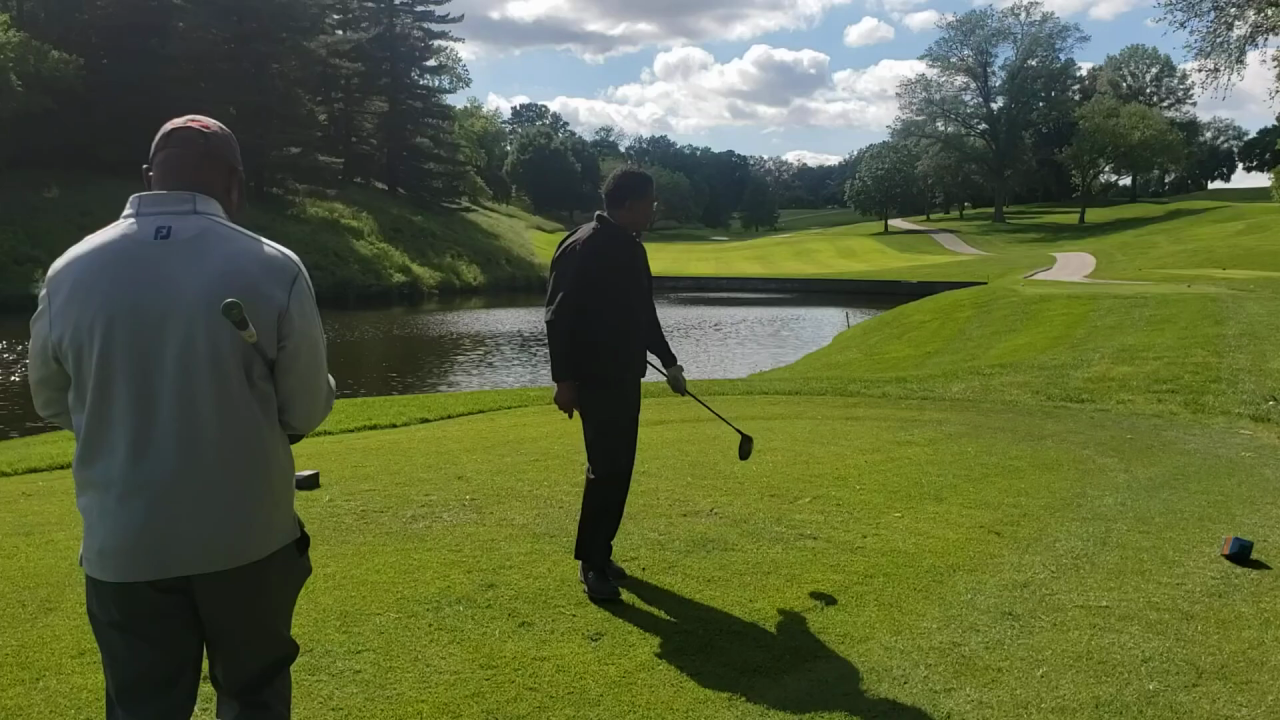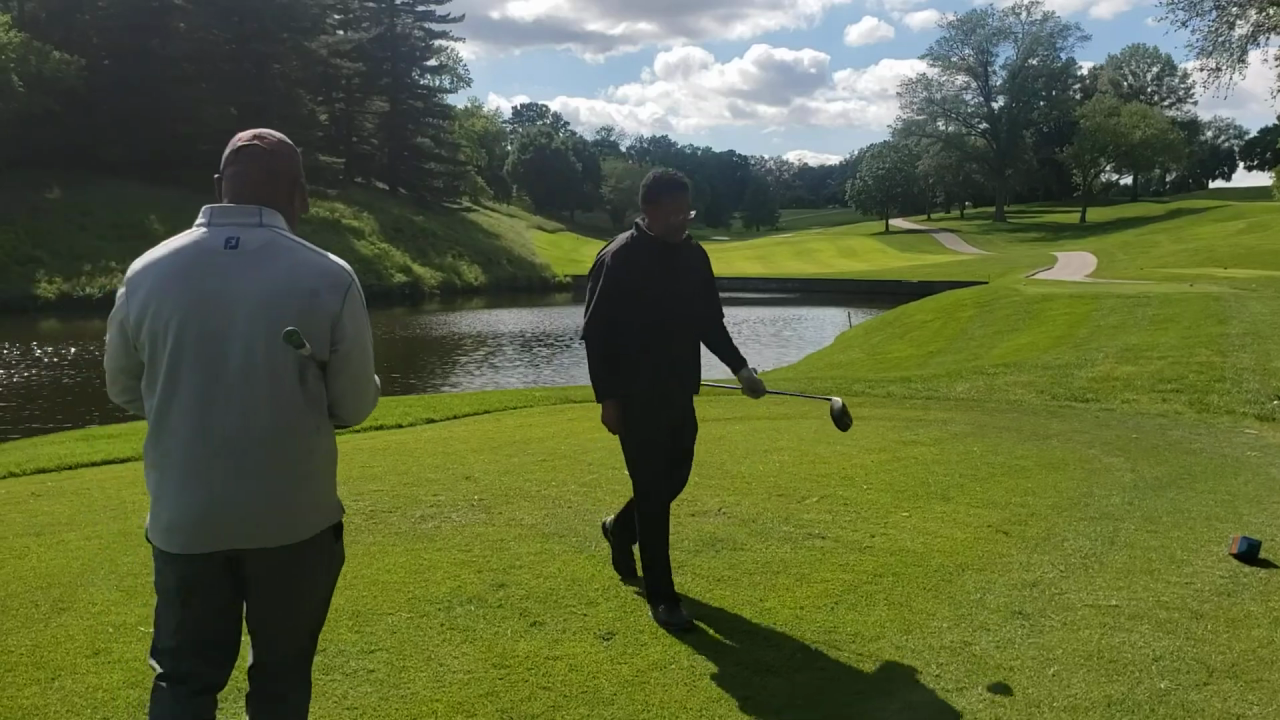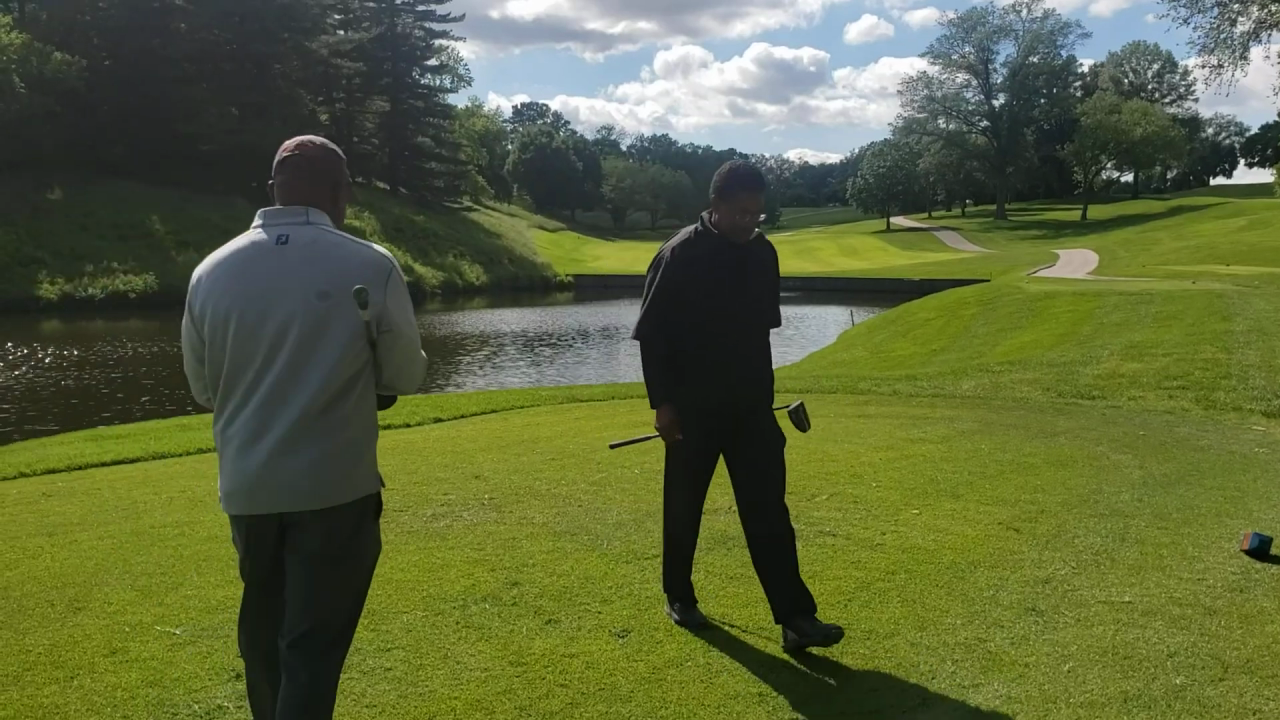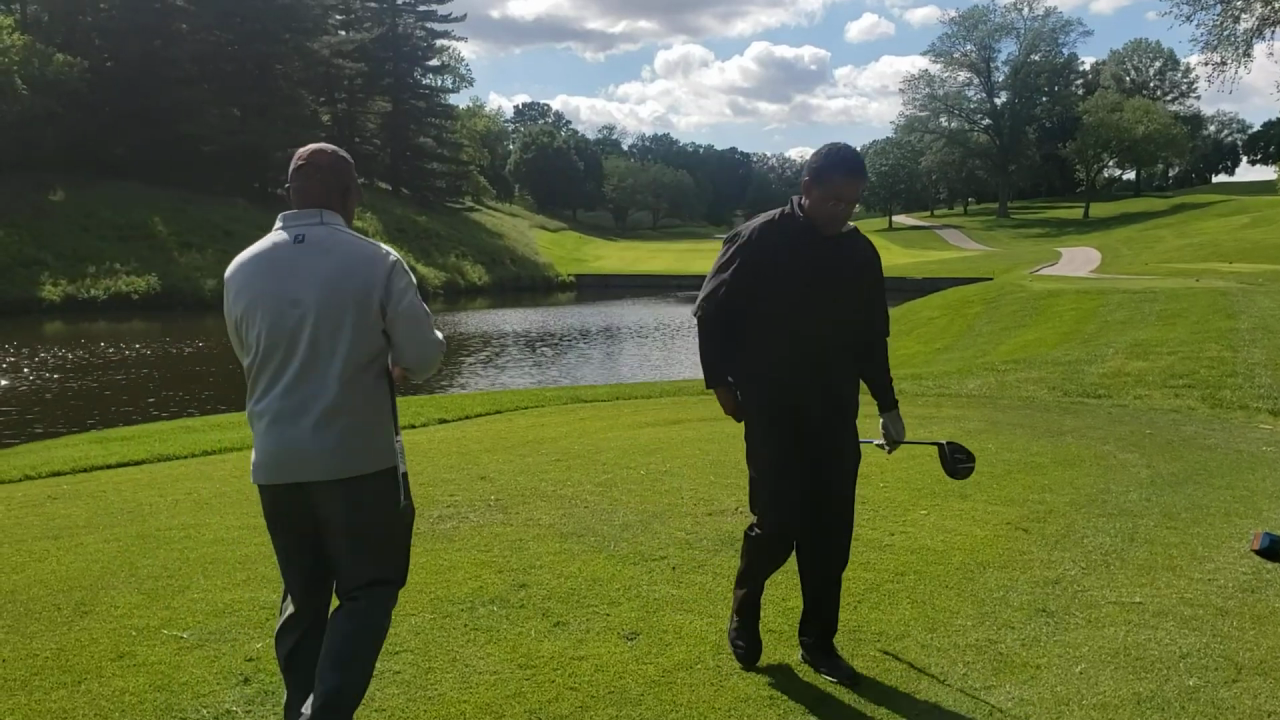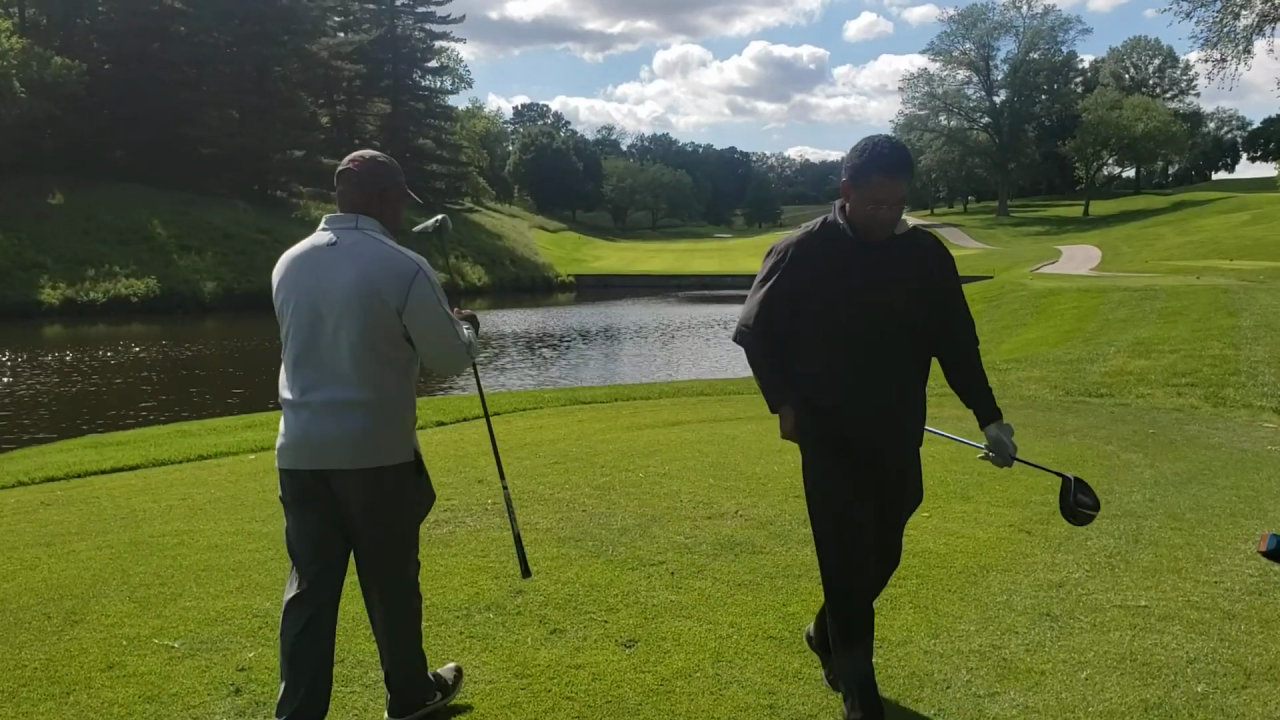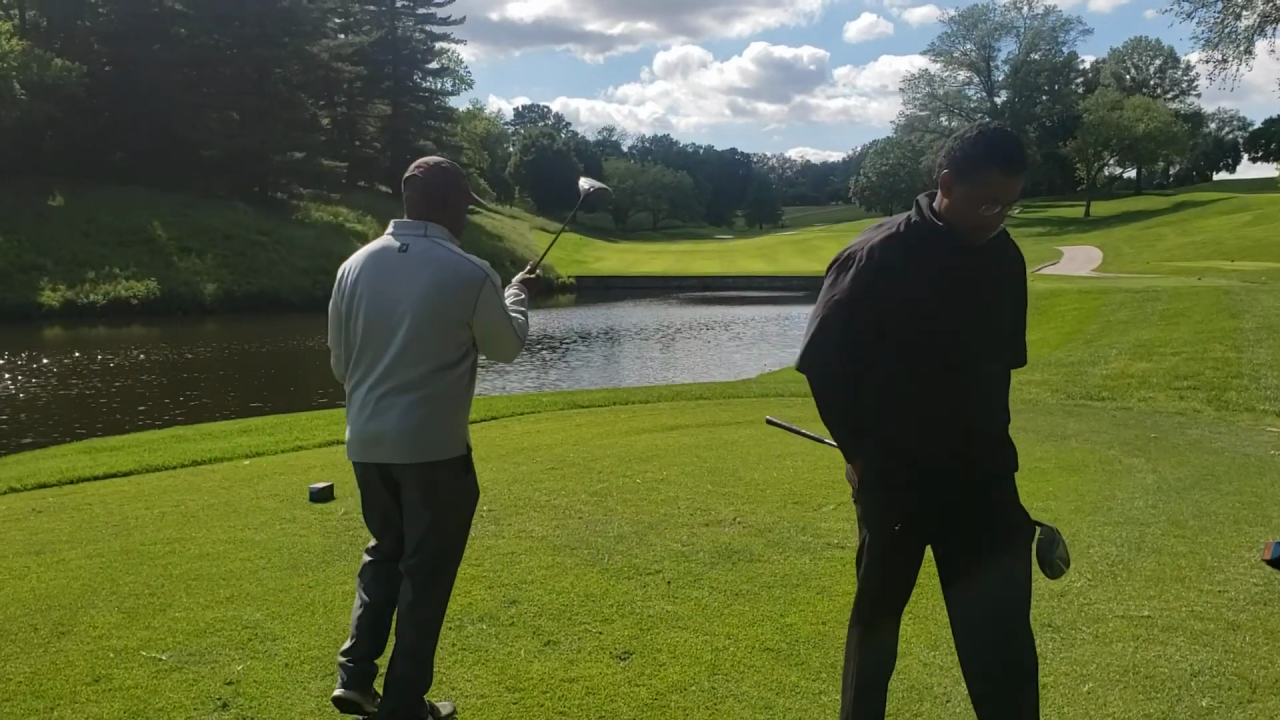
dt=0.4s
person 1, frame 1
left shoulder: (71, 273)
right shoulder: (273, 268)
left elbow: (54, 402)
right elbow: (307, 409)
left hip: (124, 546)
right hip: (248, 534)
person 1, frame 2
left shoulder: (148, 272)
right shoulder: (328, 278)
left elbow: (126, 392)
right elbow: (355, 403)
left hip: (185, 518)
right hip: (294, 516)
right knee: (282, 671)
person 1, frame 3
left shoulder: (212, 272)
right shoulder: (370, 267)
left elbow: (204, 387)
right elbow: (405, 375)
left hip: (248, 485)
right hip: (336, 487)
left knee: (265, 622)
right knee: (313, 643)
person 1, frame 4
left shoulder: (242, 269)
right shoulder: (376, 262)
right elbow: (424, 358)
left hip: (278, 464)
right hip: (358, 460)
left knee: (303, 598)
right knee: (367, 593)
person 1, frame 5
left shoulder: (290, 264)
right shoulder: (405, 270)
right elbow: (451, 360)
right wrist: (461, 327)
left hip: (301, 452)
right hip: (378, 453)
left knee: (310, 587)
right knee: (390, 579)
person 1, frame 6
left shoulder: (355, 266)
right shoulder: (469, 274)
left elbow: (341, 360)
right elbow: (506, 347)
right wrist: (517, 294)
left hip: (367, 445)
right hip: (434, 448)
left knee: (385, 557)
right knee: (426, 573)
left ankle: (355, 672)
person 2, frame 1
left shoulder: (632, 249)
right shoulder: (582, 249)
left elbow: (644, 315)
right elbow: (559, 320)
left wrist: (669, 363)
right wrist: (564, 379)
left hip: (625, 375)
right hip: (594, 378)
left knee: (619, 466)
right knee: (607, 467)
left ankle: (597, 553)
right ankle: (591, 562)
person 2, frame 2
left shoulder: (693, 255)
right shoulder: (618, 259)
left elbow: (709, 321)
right elbow: (597, 335)
left wrist: (740, 368)
right wrist: (607, 399)
left hip: (678, 392)
right hip: (636, 397)
left knee: (669, 481)
right knee: (654, 491)
left ankle: (621, 530)
right ankle: (661, 596)
person 2, frame 3
left shoulder: (763, 254)
right shoulder: (680, 255)
right elbow: (652, 334)
right wrist: (663, 402)
left hip: (752, 403)
right hip: (694, 406)
left knee: (768, 507)
right knee: (684, 503)
left ankle: (795, 618)
right ankle: (678, 596)
person 2, frame 4
left shoulder: (860, 253)
right shoulder: (760, 241)
left elbow: (871, 337)
right elbow: (712, 312)
left wrist: (887, 404)
right wrist: (717, 380)
left hip: (836, 413)
right hip: (773, 409)
left knee: (831, 532)
right knee: (779, 523)
left ankle: (818, 641)
right ankle: (745, 607)
person 2, frame 5
left shoulder: (927, 255)
right shoulder: (802, 254)
left elbow: (956, 345)
right elbow: (757, 333)
left wrist: (989, 418)
right wrist: (784, 404)
left hip: (898, 441)
right hip: (830, 444)
left knee: (876, 563)
right knee: (849, 572)
left ankle: (827, 637)
person 2, frame 6
left shoulder: (1006, 259)
right shoulder: (875, 259)
right elbow: (824, 366)
right wrist: (856, 451)
left hip: (983, 478)
right hip: (895, 478)
left knee: (1002, 634)
right knee: (879, 612)
